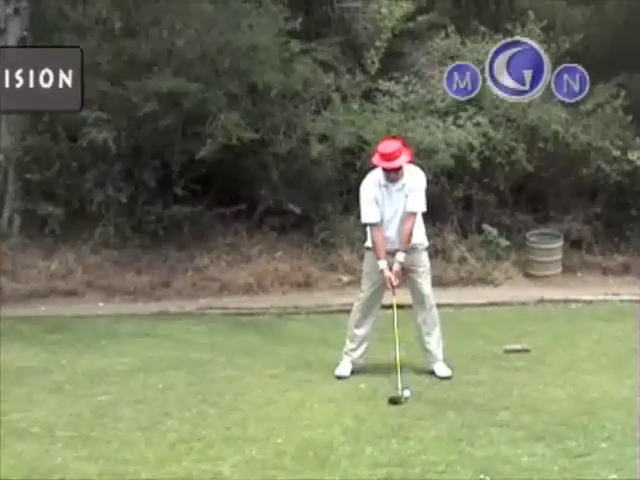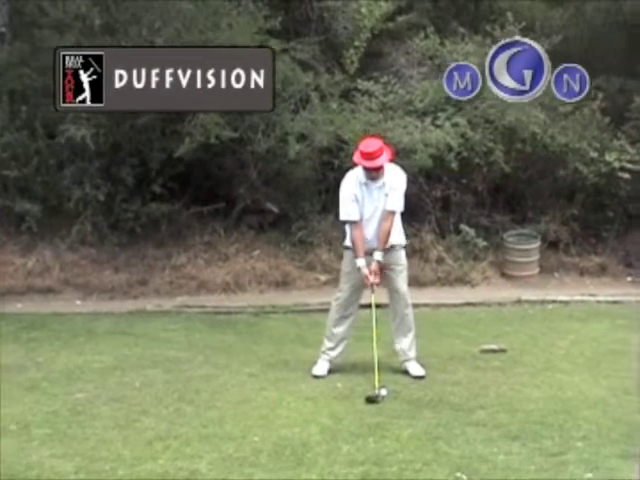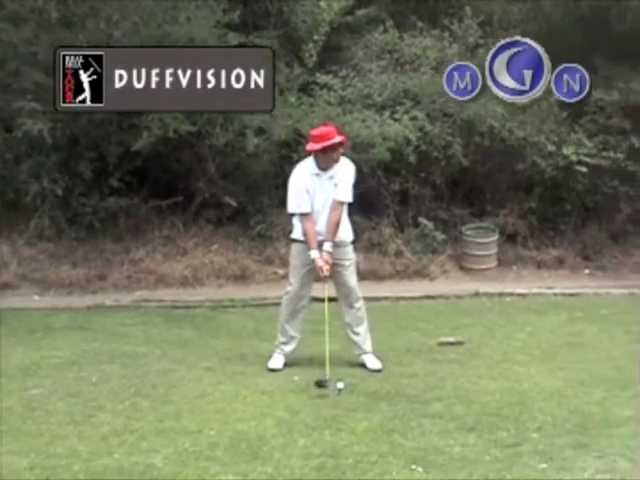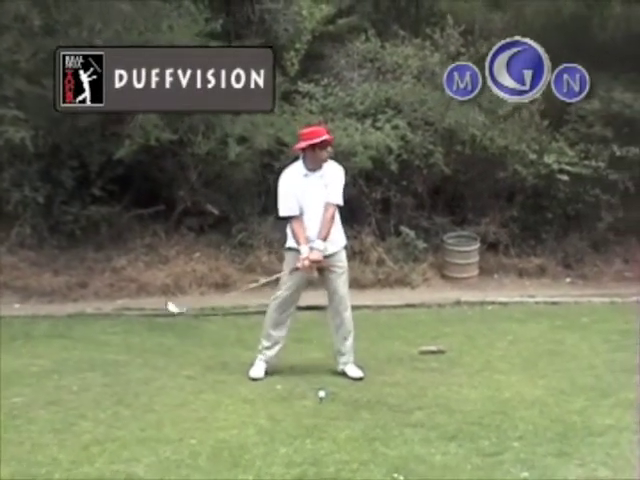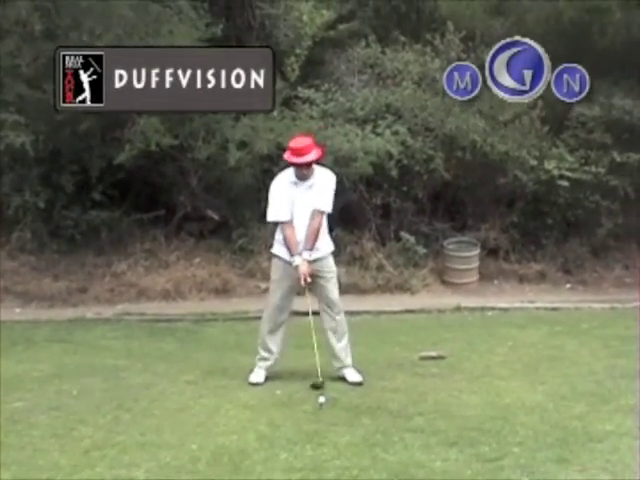
dt=1s
person 1, frame 1
left shoulder: (416, 177)
right shoulder: (370, 184)
left elbow: (409, 220)
right elbow: (375, 228)
left wrist: (399, 259)
right wrist: (383, 265)
left hip: (413, 248)
right hip: (379, 249)
left knee: (425, 301)
right knee: (365, 302)
left ankle: (436, 359)
right ankle: (349, 357)
person 1, frame 2
left shoulder: (397, 176)
right shoulder: (350, 182)
left elbow: (388, 219)
right elbow: (355, 225)
left wrist: (378, 258)
right wrist: (361, 263)
left hip: (392, 247)
right hip: (358, 248)
left knee: (401, 301)
right knee: (344, 302)
left ankle: (408, 357)
right ankle: (326, 356)
person 1, frame 3
left shoulder: (346, 168)
right shoulder: (300, 174)
left elbow: (337, 210)
right elbow: (305, 218)
left wrist: (328, 249)
right wrist: (315, 254)
left hip: (339, 241)
right hip: (305, 242)
left knee: (352, 294)
right knee: (295, 295)
left ankle: (365, 351)
right ankle: (282, 350)
person 1, frame 4
left shoulder: (335, 171)
right shoulder: (289, 177)
left elbow: (330, 211)
right elbow: (295, 219)
left wrist: (319, 247)
right wrist: (304, 250)
left hip: (333, 248)
right hip: (298, 248)
left knee: (341, 304)
right knee: (283, 301)
left ankle: (346, 360)
right ankle: (263, 357)
person 1, frame 5
left shoulder: (326, 178)
right shoulder: (280, 183)
left elbow: (317, 218)
right elbow: (286, 225)
left wrist: (307, 257)
right wrist: (297, 261)
left hip: (320, 254)
right hip: (286, 256)
left knee: (333, 307)
right knee: (275, 310)
left ankle: (344, 364)
right ankle: (262, 364)
